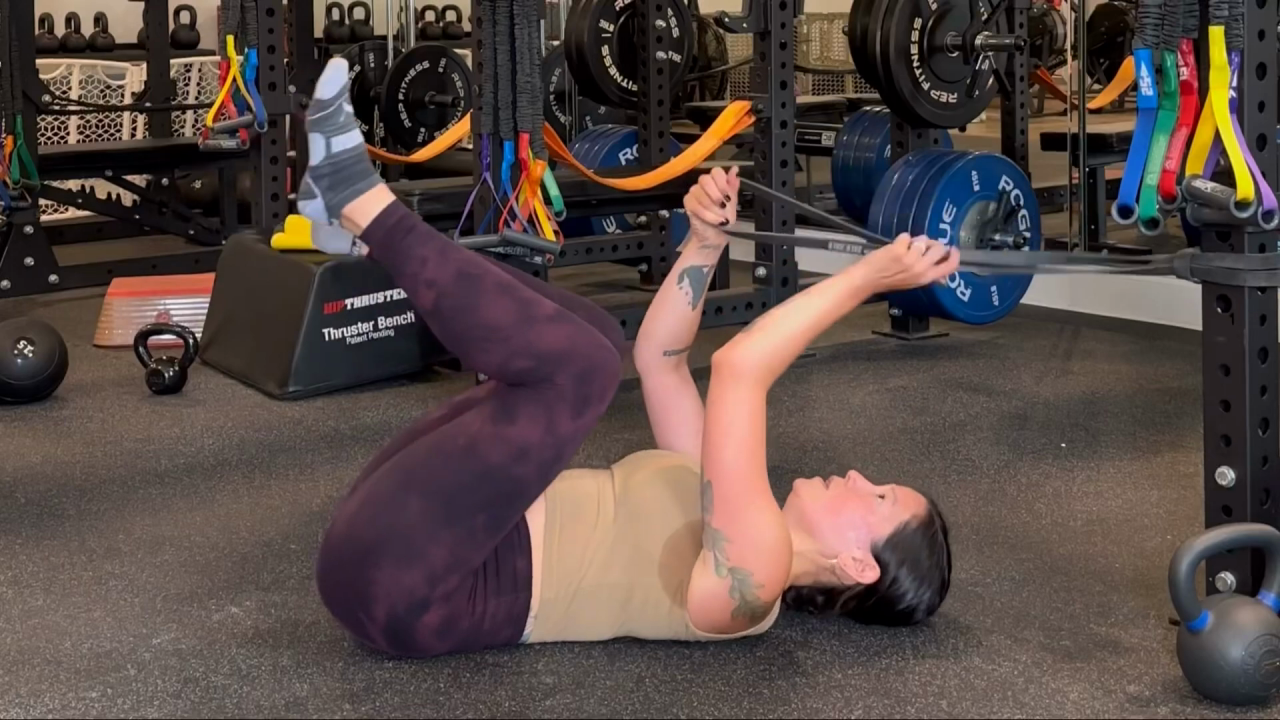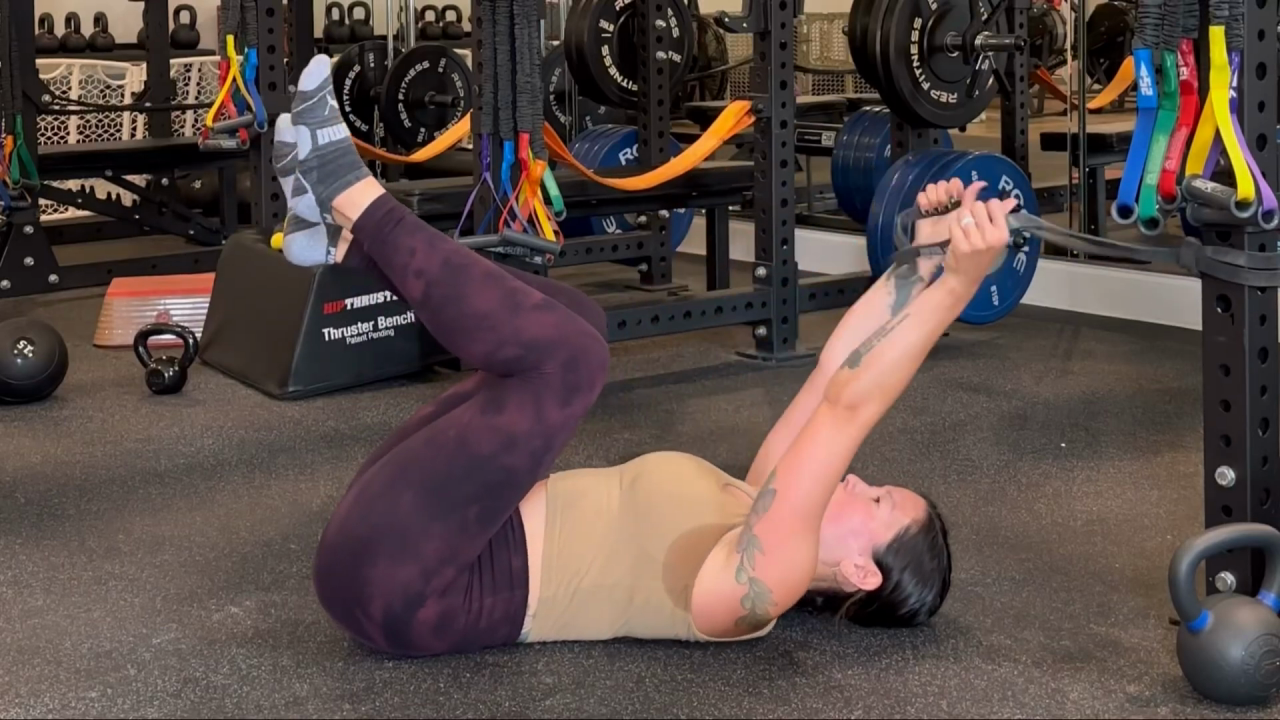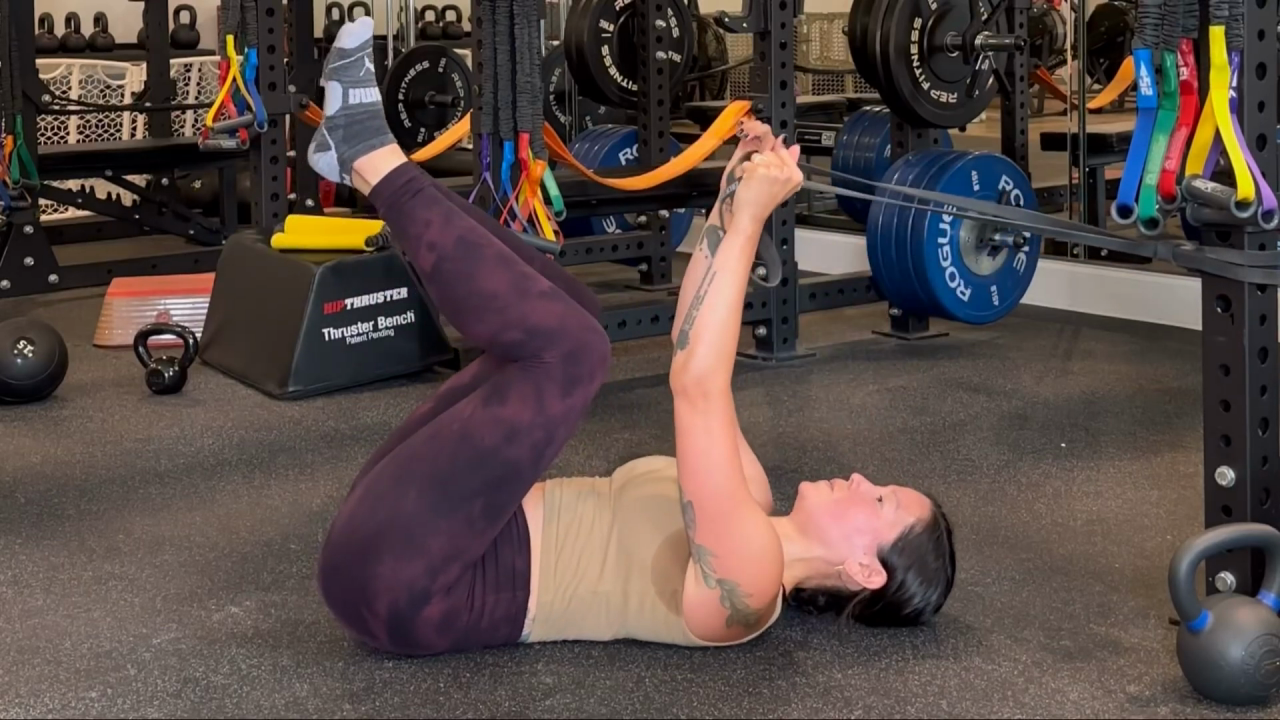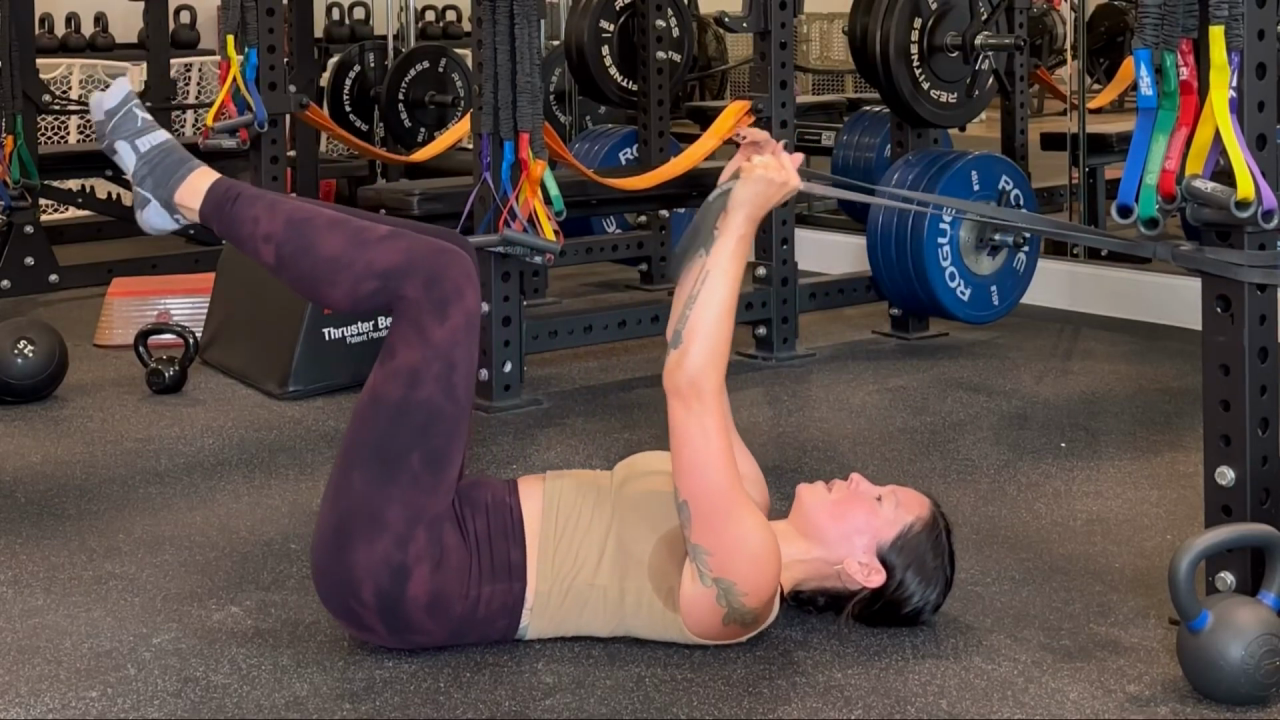
dt=1s
person 1, frame 1
left shoulder: (750, 578)
right shoulder: (737, 519)
left elbow: (738, 370)
right elbow: (657, 355)
left wrist: (866, 278)
right wrist: (703, 238)
left hip: (395, 578)
right hip: (406, 524)
left knee: (577, 360)
right knee: (589, 332)
left ankle: (363, 204)
right ankle: (365, 228)
person 1, frame 2
left shoulder: (765, 583)
right shoulder: (755, 522)
left elbow: (849, 404)
right elbow: (837, 372)
left wrist: (956, 280)
right wrist: (928, 254)
left hip: (395, 576)
right hip: (428, 526)
left knee: (564, 350)
right knee: (569, 321)
left ankle: (353, 197)
right ankle: (344, 239)
person 1, frame 3
left shoulder: (743, 583)
right shoulder: (750, 512)
left elbow: (697, 386)
right elbow: (696, 353)
left wrist: (747, 222)
right wrist: (730, 205)
left hip: (397, 577)
right hip: (421, 524)
left knee: (568, 345)
right knee: (564, 317)
left ankle: (374, 163)
right ankle: (368, 162)
person 1, frame 4
left shoulder: (741, 583)
right shoulder: (745, 519)
left elbow: (691, 387)
right elbow: (695, 360)
left wrist: (744, 217)
right wrist: (733, 208)
left hip: (396, 575)
right hip: (445, 538)
left knee: (434, 276)
right knee: (440, 266)
left ankle: (191, 189)
right ankle: (195, 192)
